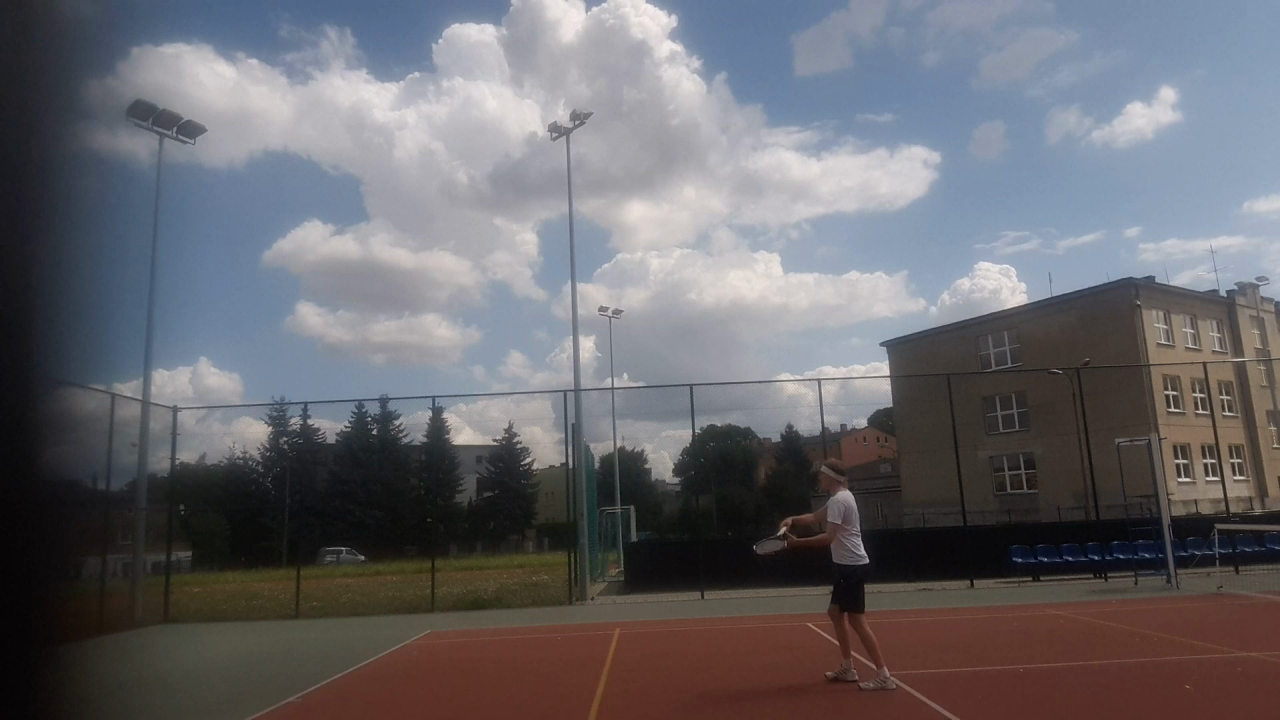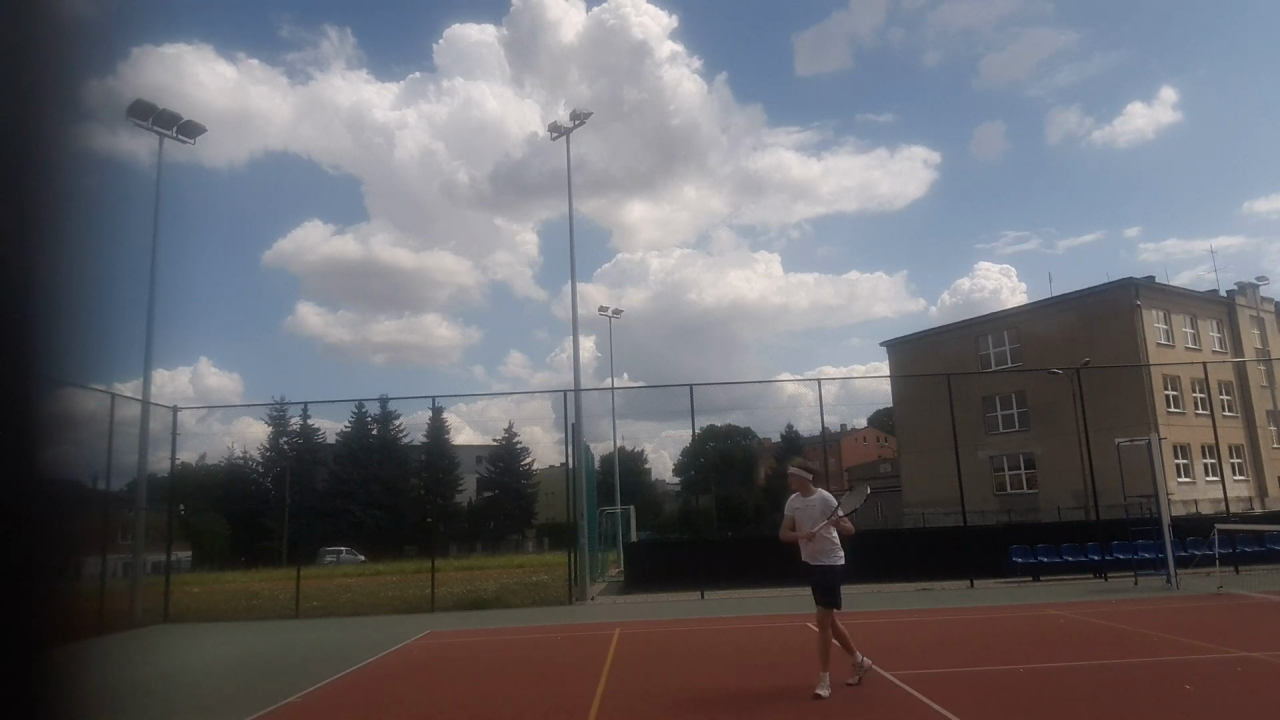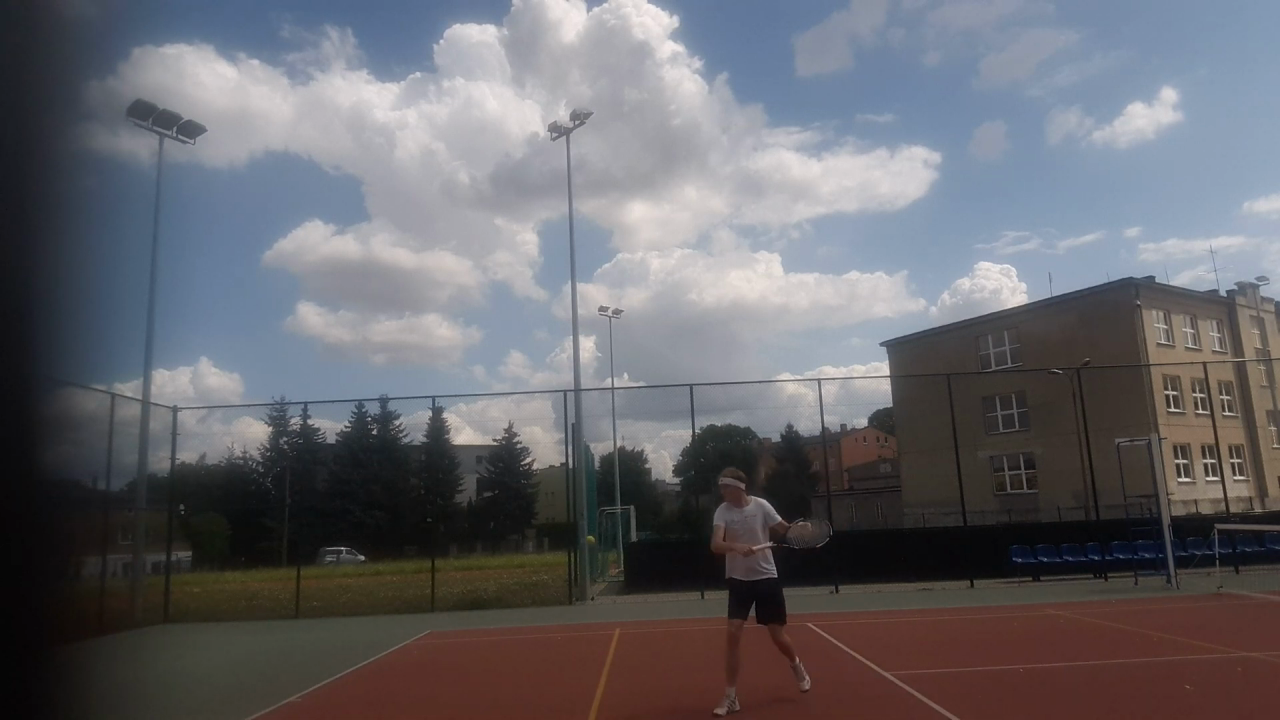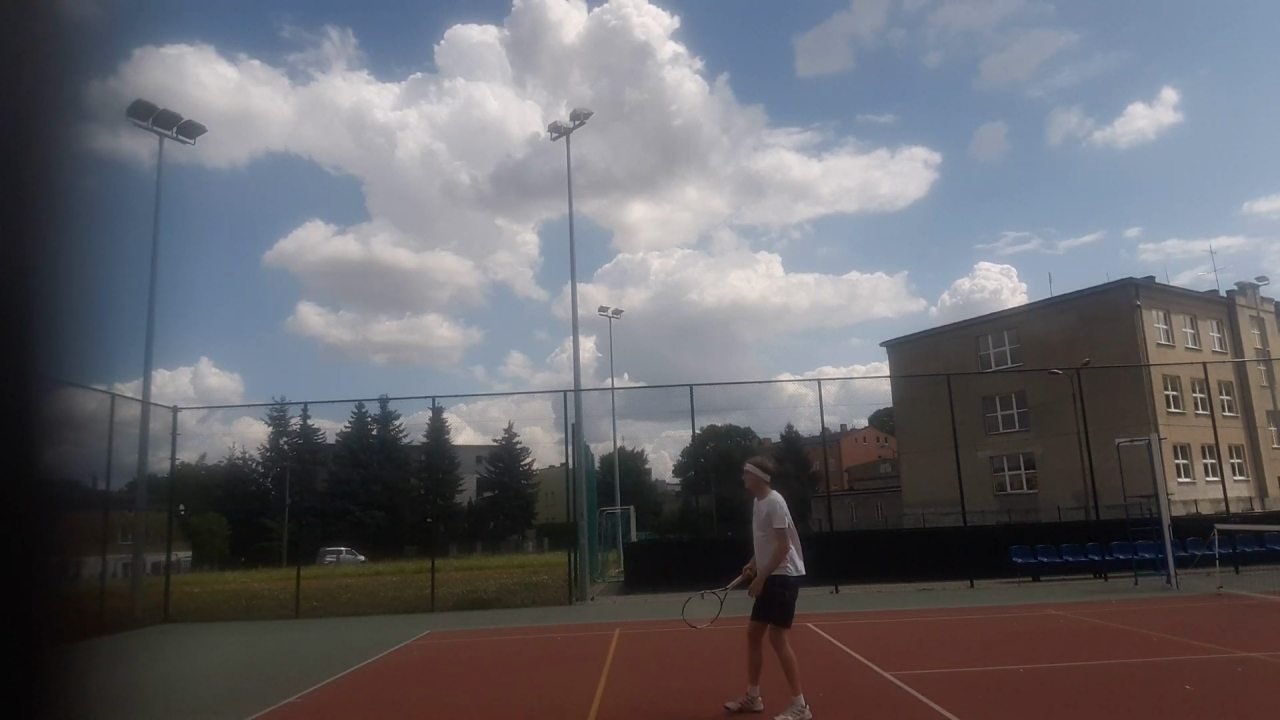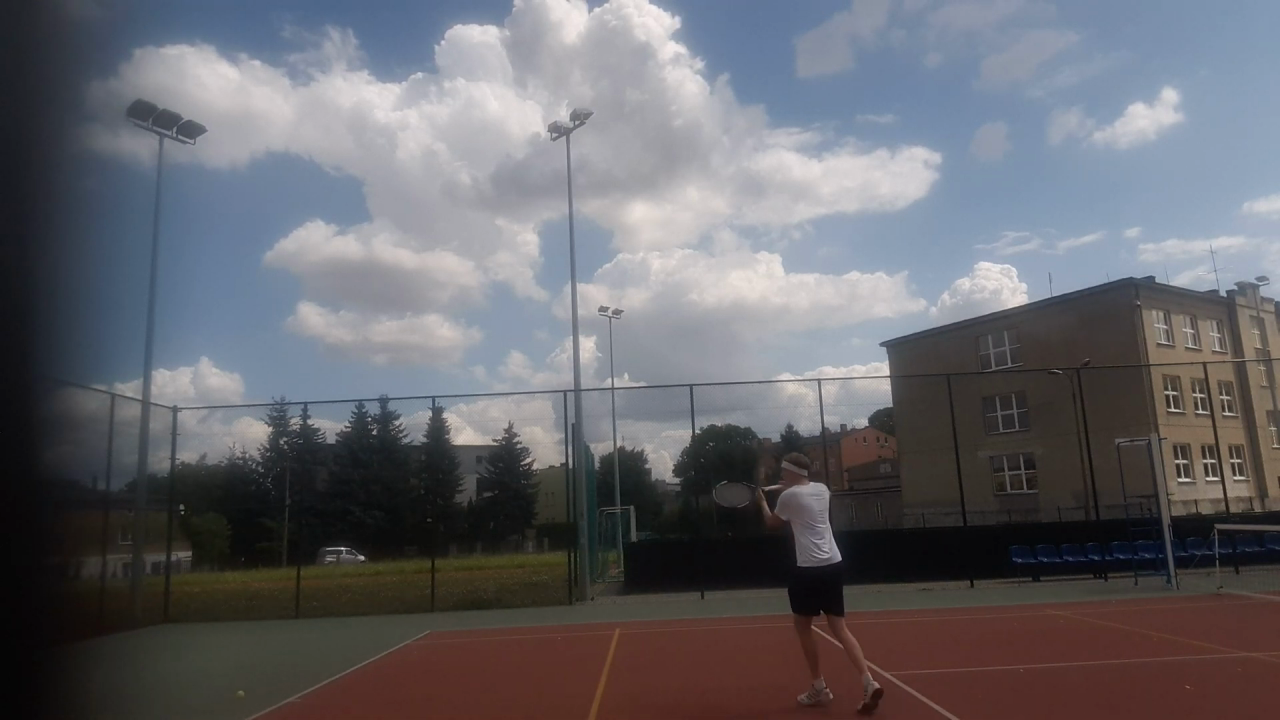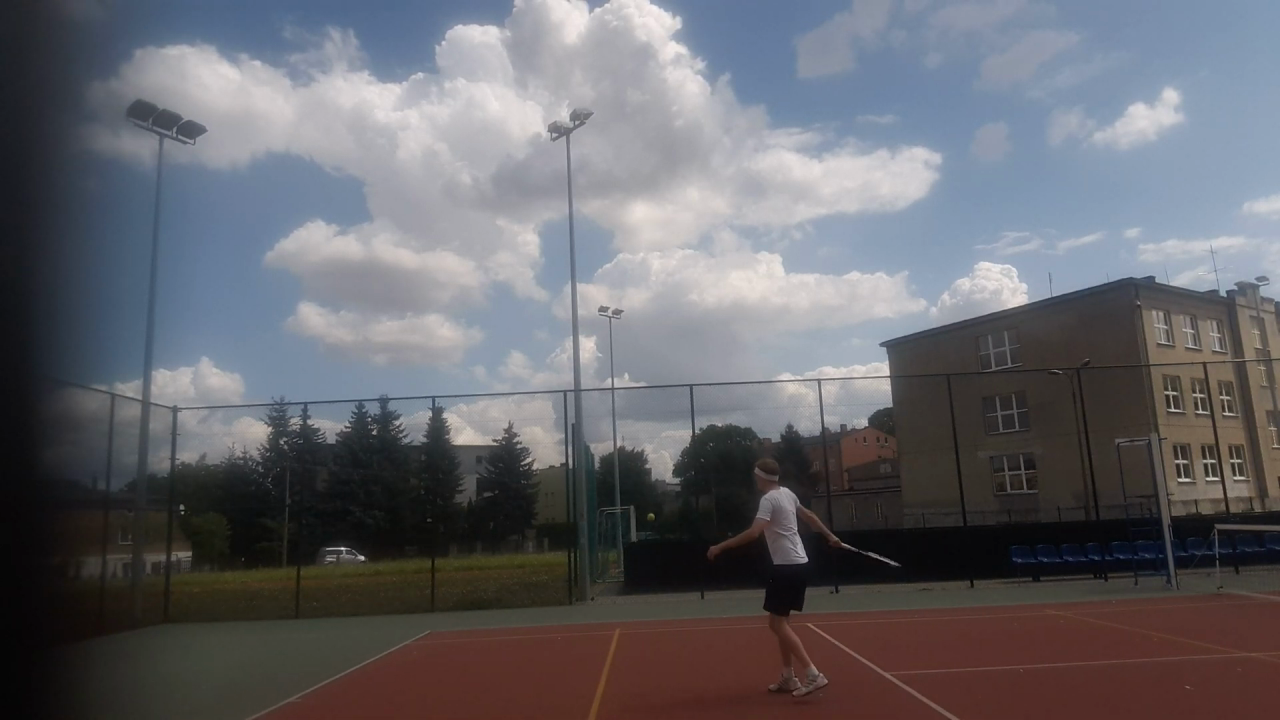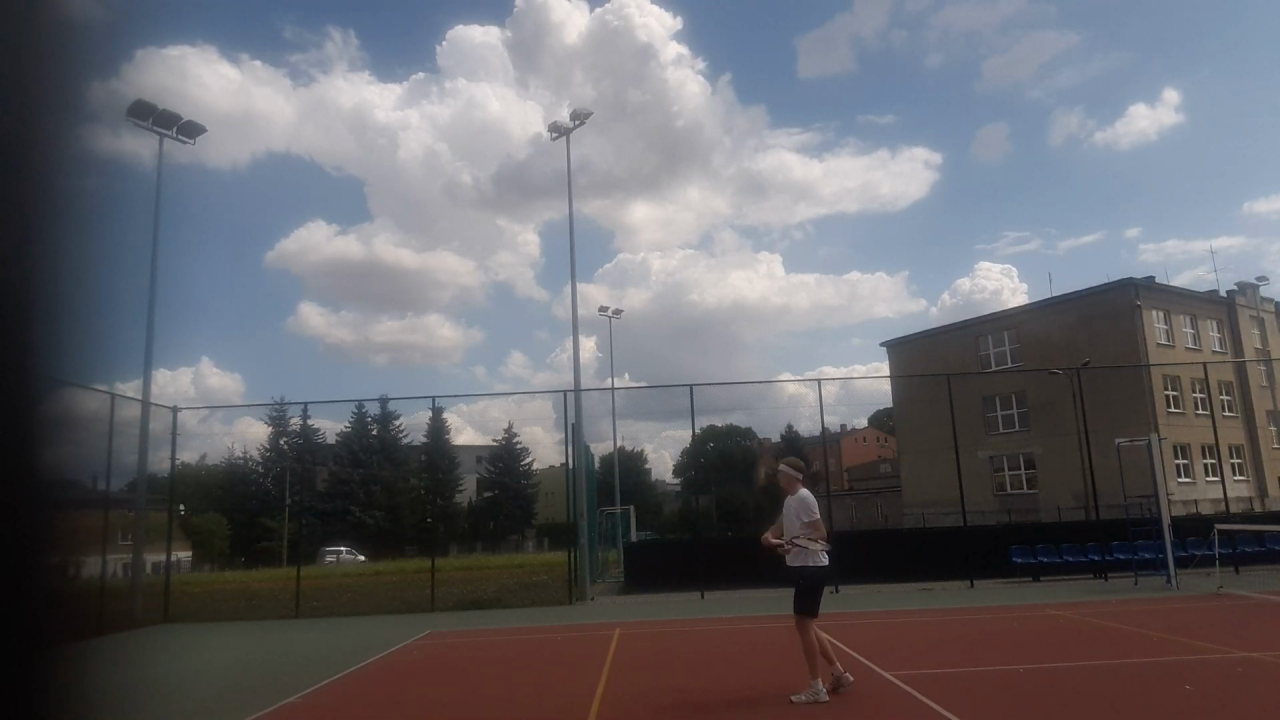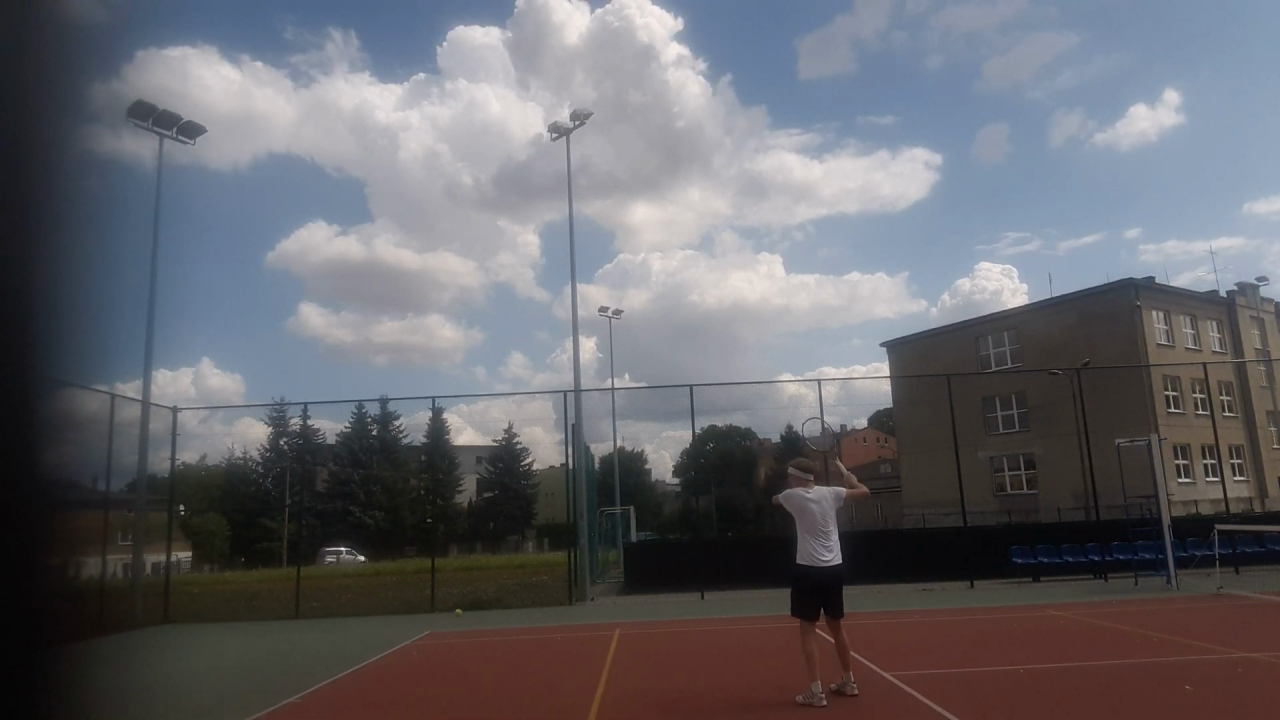
dt=0.7s
person 1, frame 1
left shoulder: (838, 500)
right shoulder: (839, 497)
left elbow: (829, 537)
right elbow: (817, 518)
left wrist: (800, 541)
right wrist: (792, 520)
left hip: (852, 566)
right hip: (847, 566)
left knee: (856, 621)
right knee: (835, 614)
left ankle: (884, 675)
right ankle: (847, 667)
person 1, frame 2
left shoulder: (824, 498)
right shoulder: (793, 501)
left elbow: (849, 529)
right elbow: (783, 533)
left wrist: (840, 524)
right wrist: (800, 535)
left hip: (831, 564)
right hip: (812, 565)
left knee: (823, 620)
right knee: (829, 620)
left ankle: (824, 679)
right ankle: (859, 661)
person 1, frame 3
left shoulder: (761, 506)
right shoulder: (723, 512)
left elbow: (785, 530)
right elbow: (716, 545)
right wrist: (735, 548)
left hip: (767, 578)
right hip: (738, 581)
left knee: (779, 637)
right knee: (733, 634)
left ankle: (797, 665)
right ankle: (730, 696)
person 1, frame 4
left shoulder: (775, 502)
right shoulder: (758, 501)
left elbow: (783, 545)
left wrist: (761, 577)
right wrist: (754, 564)
left hip: (784, 578)
right hip: (768, 577)
left knee: (778, 638)
right knee: (754, 633)
right ankle: (751, 696)
person 1, frame 5
left shoulder: (788, 496)
right shoulder: (820, 489)
left elbow: (772, 523)
left wrist: (761, 503)
right wrist: (788, 484)
left hip: (809, 568)
right hip: (834, 565)
left knee: (803, 627)
right knee: (839, 628)
left ankle: (819, 688)
right ankle: (869, 682)
person 1, frame 6
left shoulder: (769, 499)
right shoulder: (786, 494)
left elbow: (753, 533)
right elbow: (809, 516)
left wrist: (721, 547)
right wrist: (829, 535)
left hip: (786, 566)
right hip: (798, 564)
left knee: (777, 623)
right knee: (781, 621)
left ankle: (812, 674)
right ankle: (789, 678)
person 1, frame 7
left shoulder: (804, 498)
right shoulder: (790, 499)
left elbow: (821, 534)
right elbow: (779, 528)
left wrist: (791, 545)
right wrist: (769, 537)
left hip: (811, 567)
right hip: (806, 567)
left knee: (803, 625)
right knee: (806, 625)
left ankle: (816, 688)
right ankle: (839, 673)
person 1, frame 8
left shoulder: (792, 496)
right shoulder: (830, 493)
left elbow: (775, 499)
right elbow: (864, 491)
right wrist: (844, 472)
left hip: (808, 570)
right hip: (835, 568)
left knee: (808, 630)
right knee: (835, 626)
left ankle: (816, 691)
right ankle: (848, 681)
